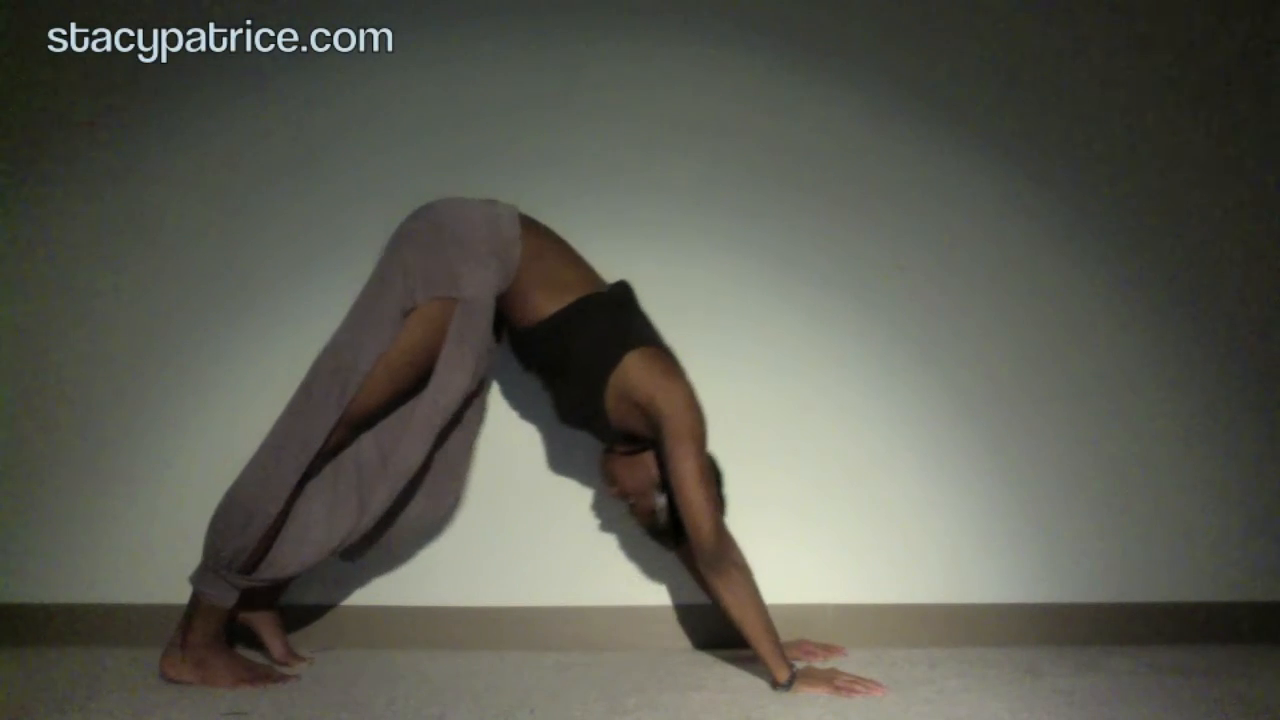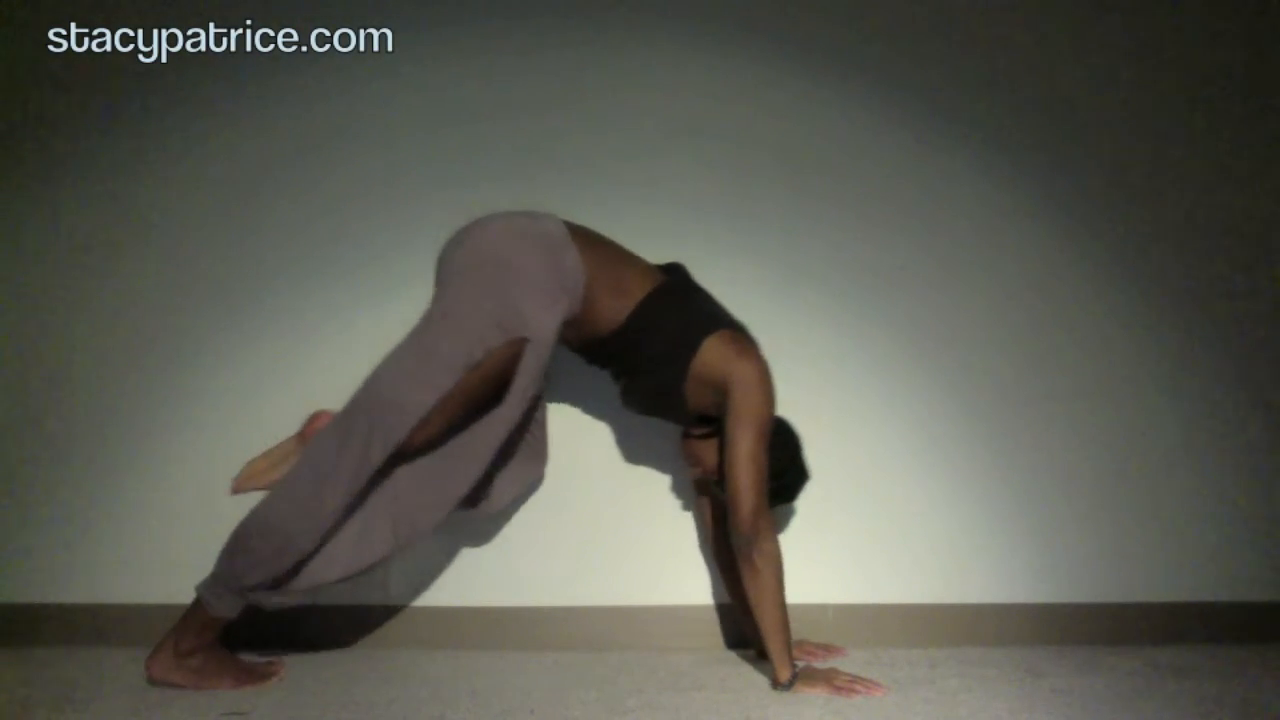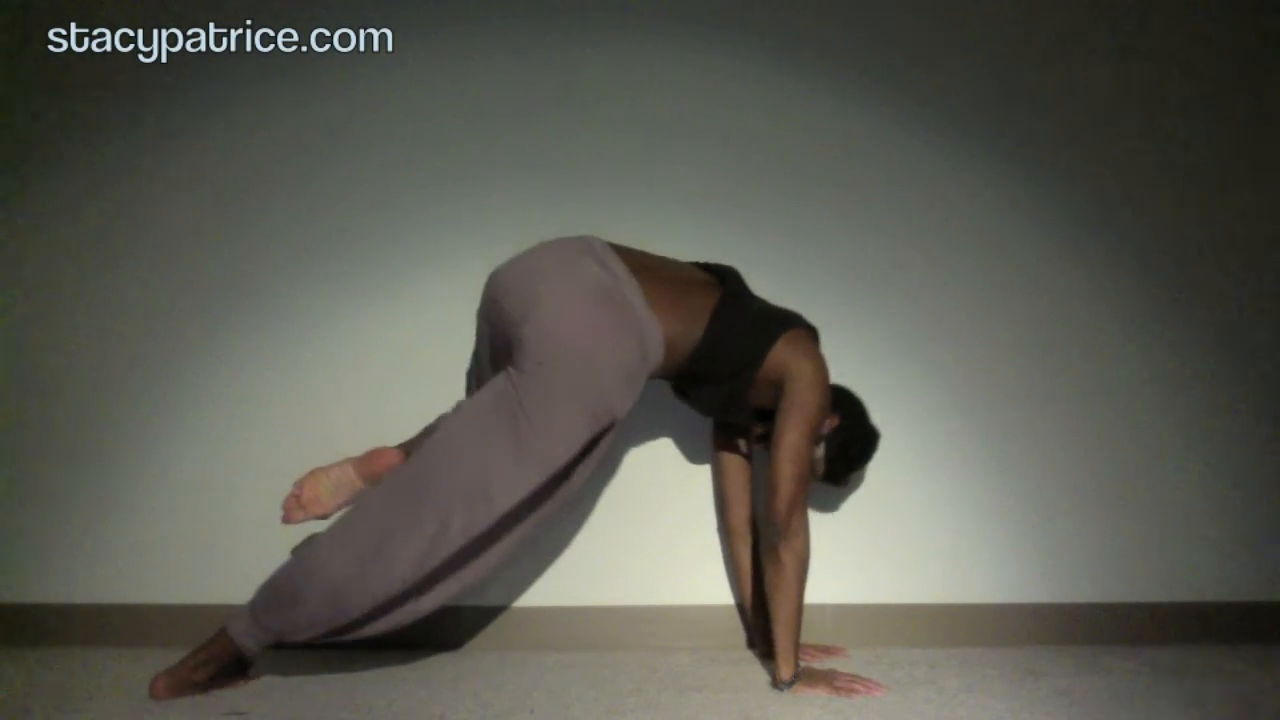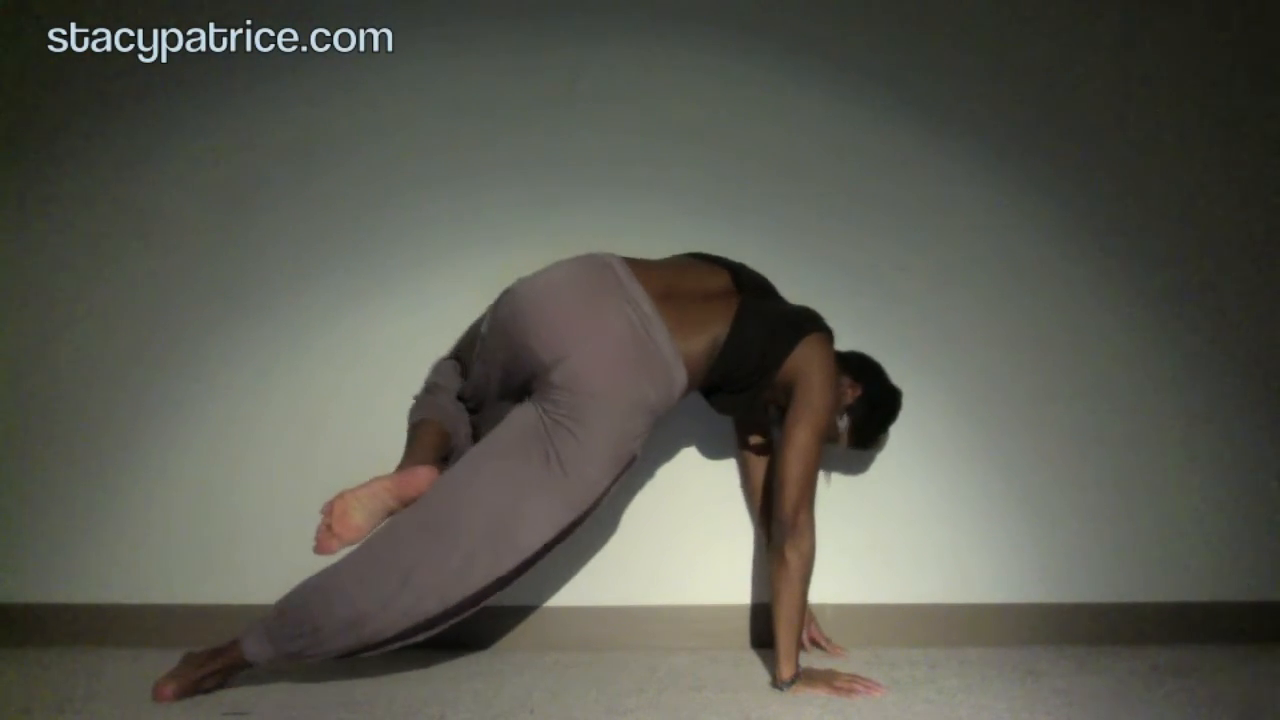
dt=1s
person 1, frame 1
left shoulder: (639, 417)
right shoulder: (667, 406)
left elbow: (701, 546)
right elbow: (712, 549)
left wrist: (771, 646)
right wrist: (784, 672)
left hip: (478, 281)
right hip: (464, 255)
left knee: (407, 466)
right knee: (326, 437)
left ankle: (258, 589)
right ankle: (197, 639)
person 1, frame 2
left shoulder: (710, 389)
right shoulder: (743, 378)
left elbow: (718, 517)
right elbow: (750, 533)
left wrist: (768, 639)
right wrist: (787, 671)
left hip: (518, 266)
right hip: (520, 270)
left knee: (500, 472)
right knee: (368, 457)
left ankle: (336, 440)
right ankle: (187, 644)
person 1, frame 3
left shoulder: (748, 366)
right shoulder: (802, 371)
left elbow: (738, 513)
right elbow: (783, 526)
left wrist: (766, 631)
right wrist: (788, 668)
left hip: (547, 273)
right hip: (587, 337)
left knee: (492, 436)
right knee: (441, 509)
left ankle: (395, 462)
right ankle: (220, 652)
person 1, frame 4
left shoulder: (765, 328)
right shoulder: (816, 369)
left elbow: (758, 460)
right elbow: (791, 524)
left wrist: (794, 604)
right wrist: (790, 668)
left hip: (566, 290)
right hip: (614, 385)
left knee: (457, 381)
right knee: (452, 544)
left ankle: (418, 467)
right ankle: (237, 652)
